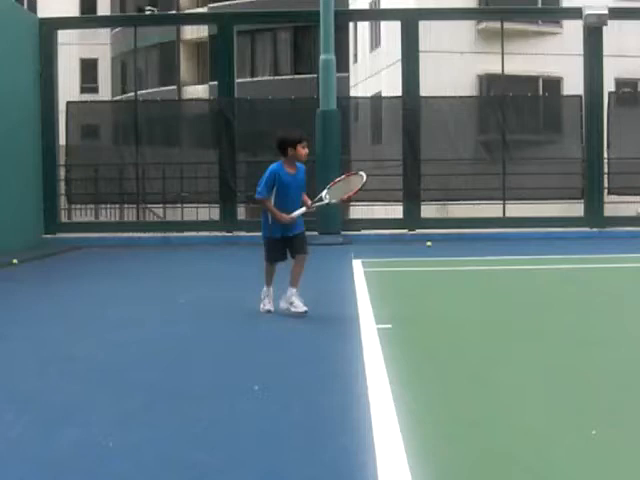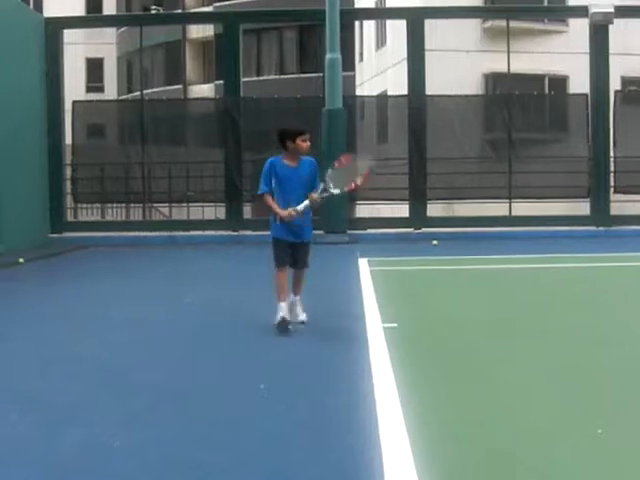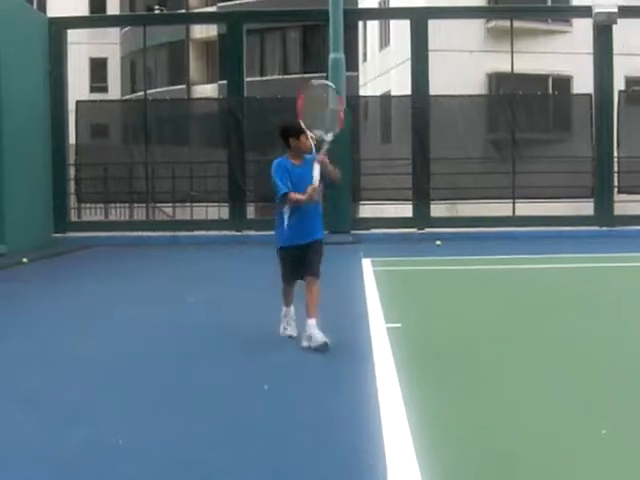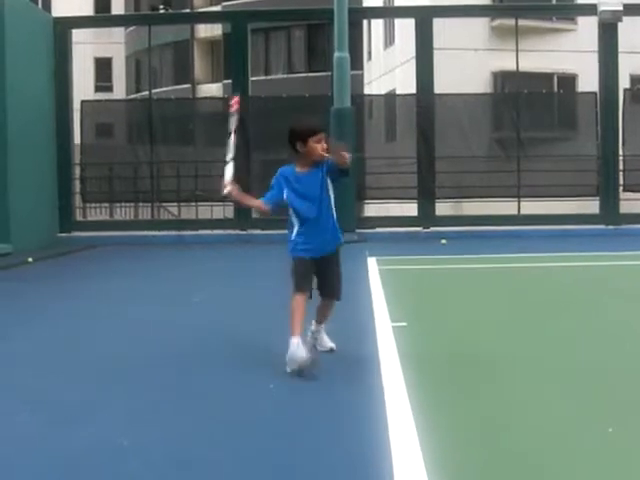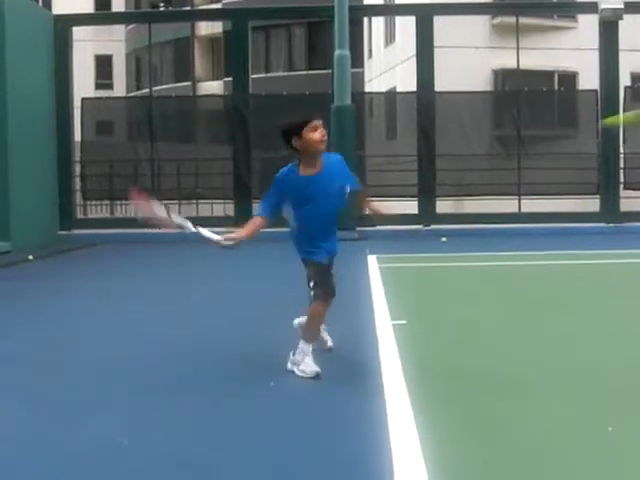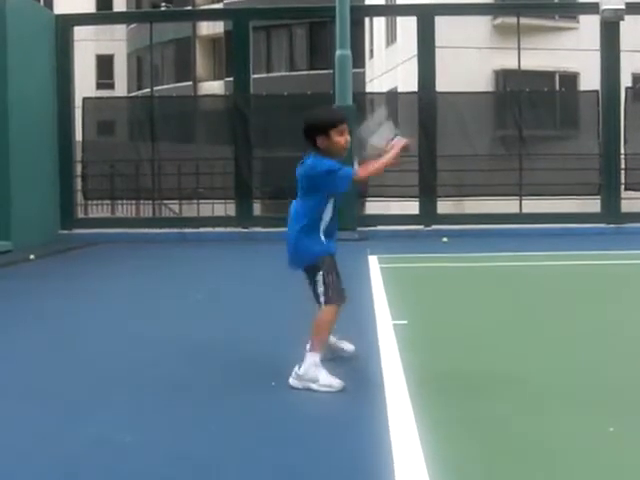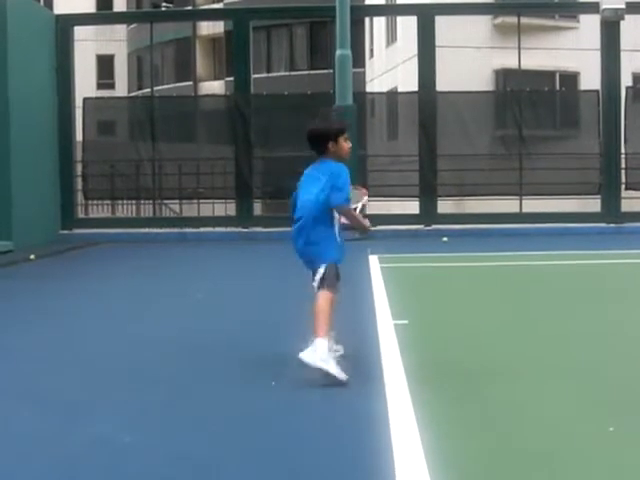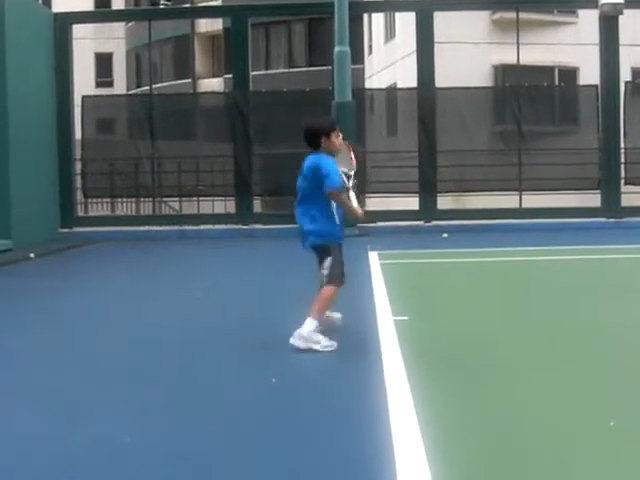
dt=0.4s
person 1, frame 1
left shoulder: (302, 169)
right shoulder: (274, 171)
right elbow: (262, 197)
left wrist: (307, 202)
right wrist: (279, 216)
left hip: (294, 223)
right hip: (274, 225)
left knee: (301, 255)
right knee: (272, 261)
left ankle: (291, 297)
right ankle: (267, 293)
person 1, frame 2
left shoulder: (310, 164)
right shoulder: (272, 164)
left elbow: (315, 191)
right elbow: (265, 193)
left wrist: (314, 198)
right wrist: (279, 212)
left hip: (302, 225)
right hip: (281, 227)
left knee: (300, 267)
right knee: (282, 266)
left ankle: (295, 300)
right ankle: (282, 310)
person 1, frame 3
left shoulder: (313, 161)
right shoulder: (280, 165)
left elbow: (336, 179)
right elbow: (287, 196)
left wrist: (324, 163)
right wrist: (304, 198)
left hip: (313, 231)
right hip: (289, 233)
left knee: (312, 276)
right knee: (289, 278)
left ankle: (311, 329)
right ankle: (287, 313)
person 1, frame 4
left shoulder: (326, 167)
right shoulder: (285, 175)
left elbow: (346, 165)
right elbow: (266, 206)
left wrist: (339, 156)
right wrist: (238, 196)
left hip: (329, 243)
right hip: (303, 244)
left knee: (331, 295)
right knee: (301, 291)
left ankle: (317, 331)
right ankle: (297, 347)
person 1, frame 5
left shoulder: (336, 162)
right shoulder: (286, 178)
left elbow: (354, 188)
right elbow: (267, 213)
left wrist: (367, 203)
right wrist: (241, 234)
left hip: (328, 241)
right hip: (311, 245)
left knee: (323, 293)
right knee: (323, 295)
left ankle: (309, 325)
right ankle: (301, 354)
person 1, frame 6
left shoulder: (316, 163)
right shoulder: (320, 168)
right elbow: (361, 176)
right wrist: (393, 152)
left hip: (316, 241)
right hip: (312, 245)
left knee: (335, 296)
right knee: (331, 300)
left ankle: (324, 340)
right ankle: (309, 368)
person 1, frame 7
left shoulder: (312, 171)
right shoulder: (338, 170)
right elbow: (340, 206)
right wrist: (360, 222)
left hip: (306, 237)
right hip: (322, 239)
left knee: (327, 288)
right knee: (327, 290)
left ankle: (324, 342)
right ankle: (318, 349)
person 1, frame 8
left shoulder: (309, 163)
right shoulder: (327, 163)
left elbow: (303, 194)
right elbow: (335, 191)
right wrist: (353, 209)
left hip: (313, 227)
right hip: (324, 229)
left knee: (332, 275)
right knee: (333, 280)
left ankle: (322, 313)
right ankle: (309, 330)
